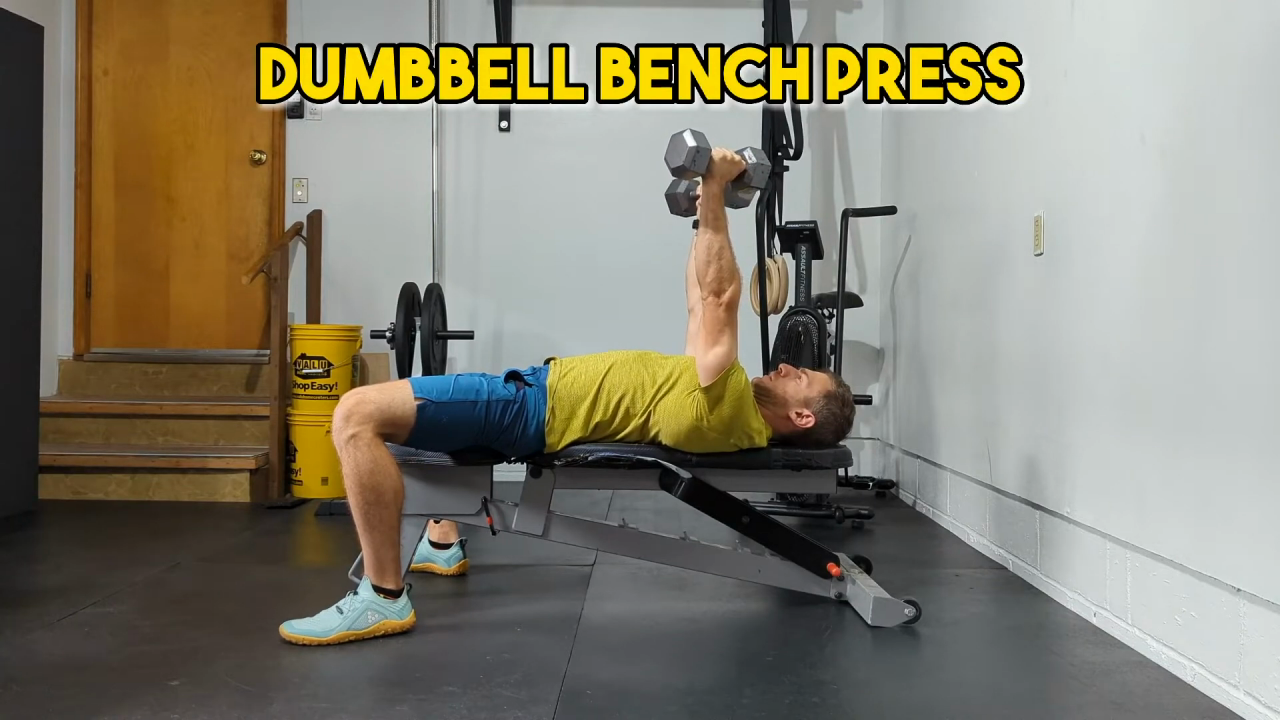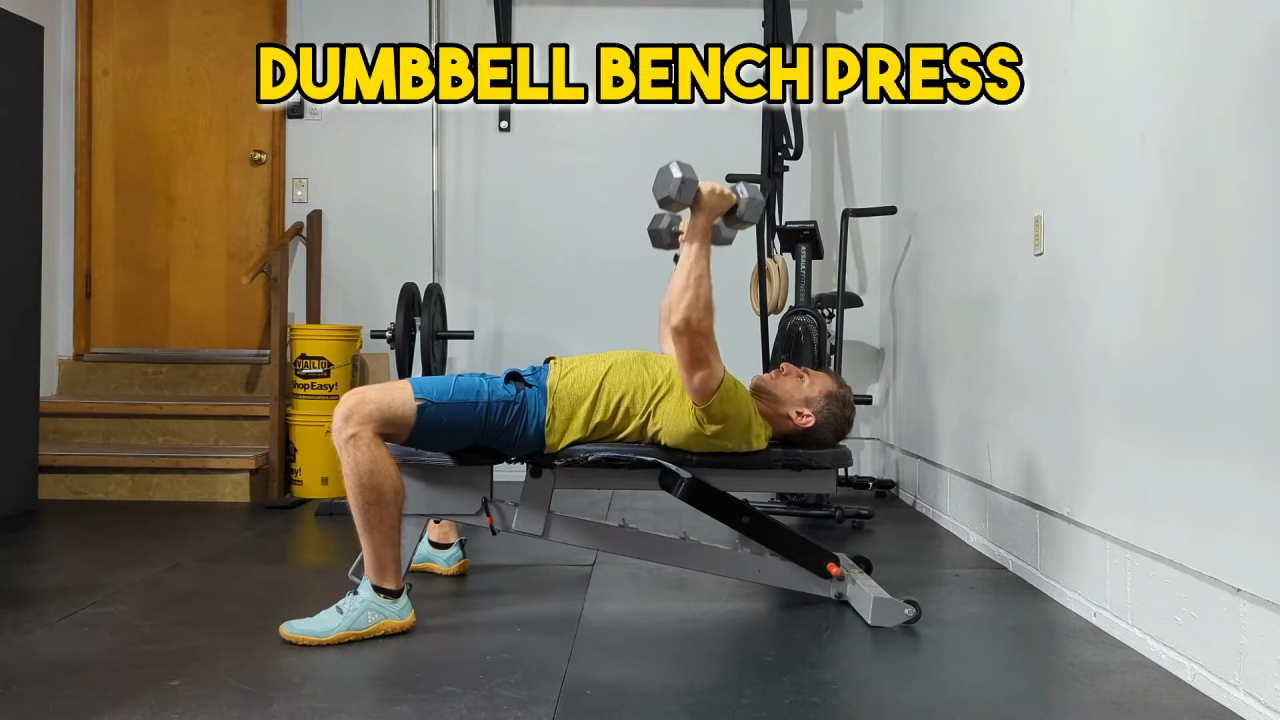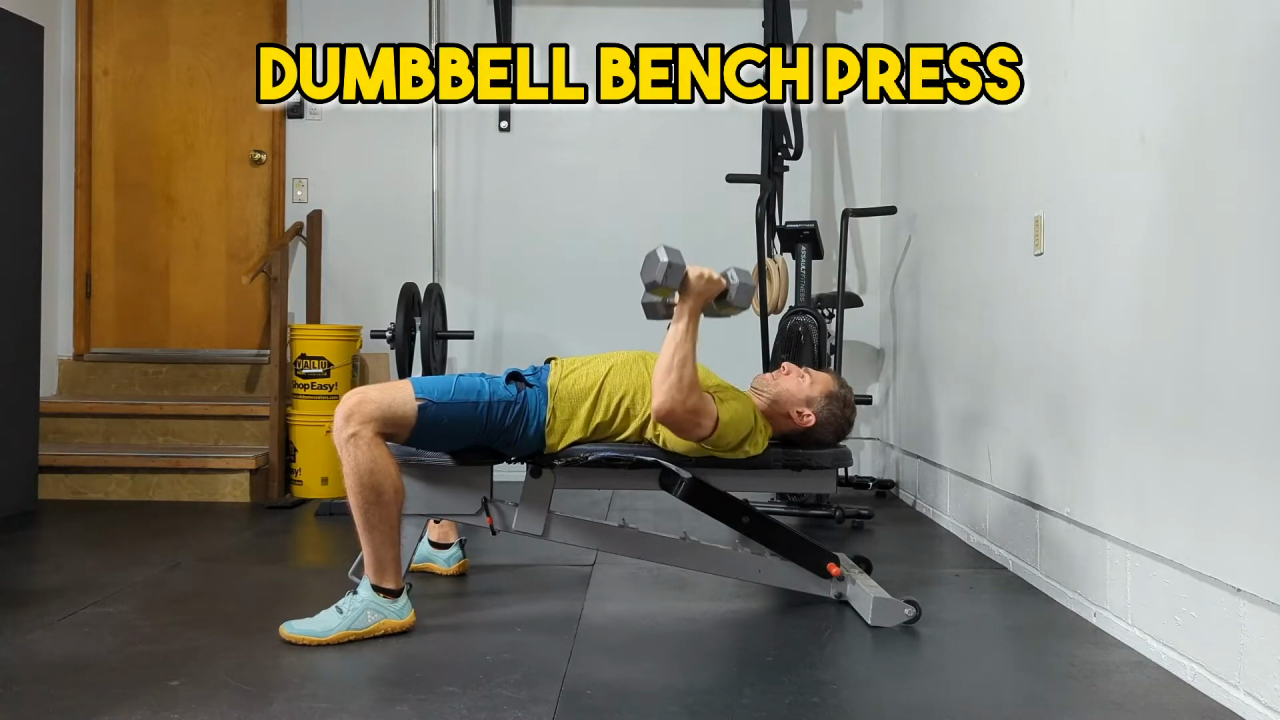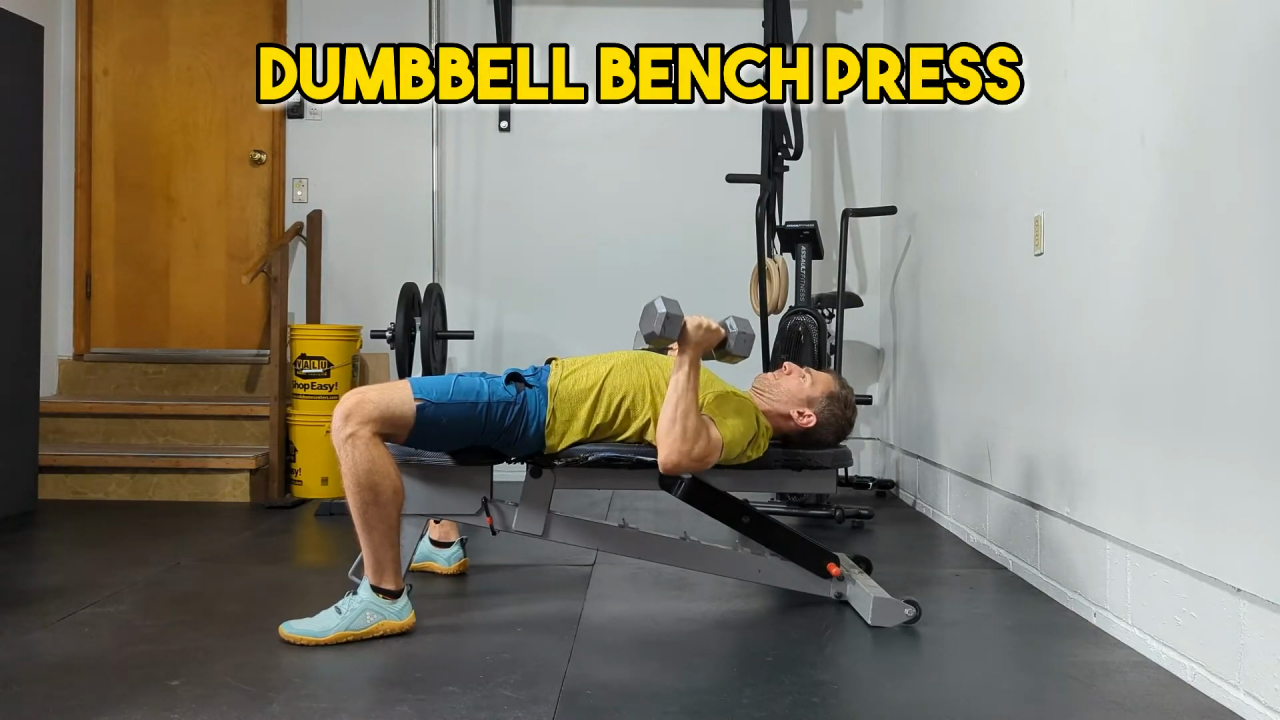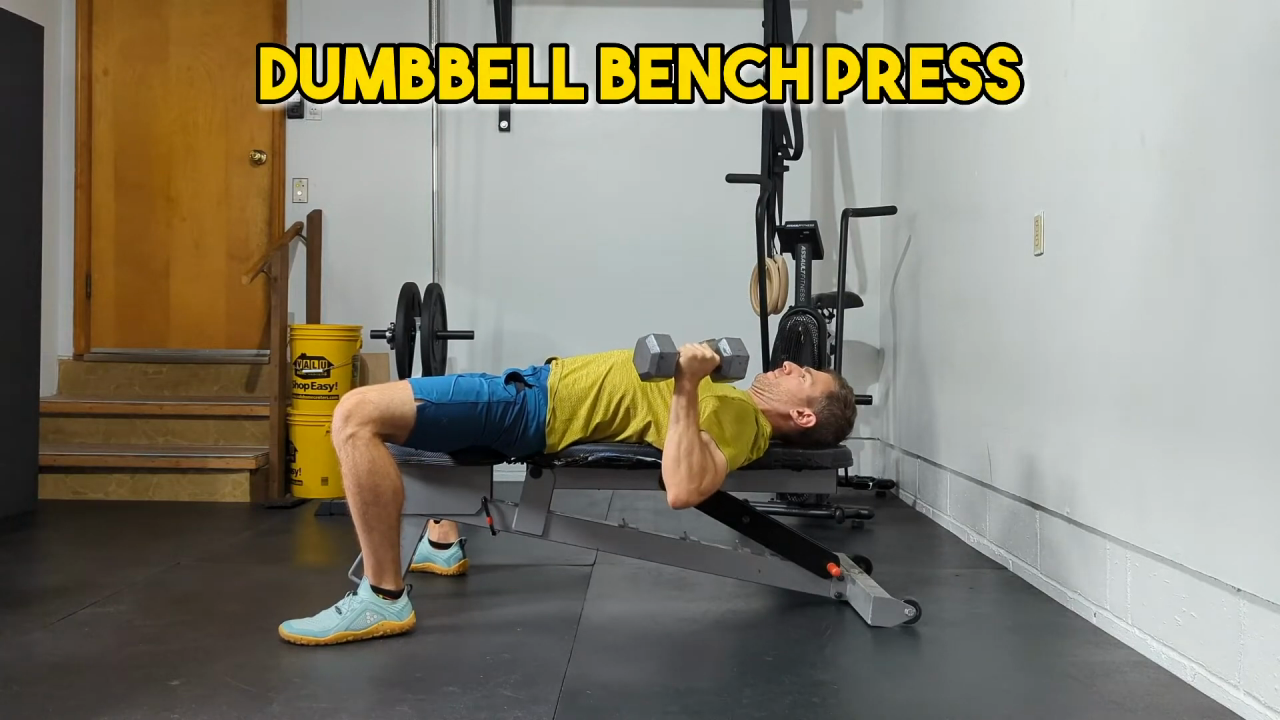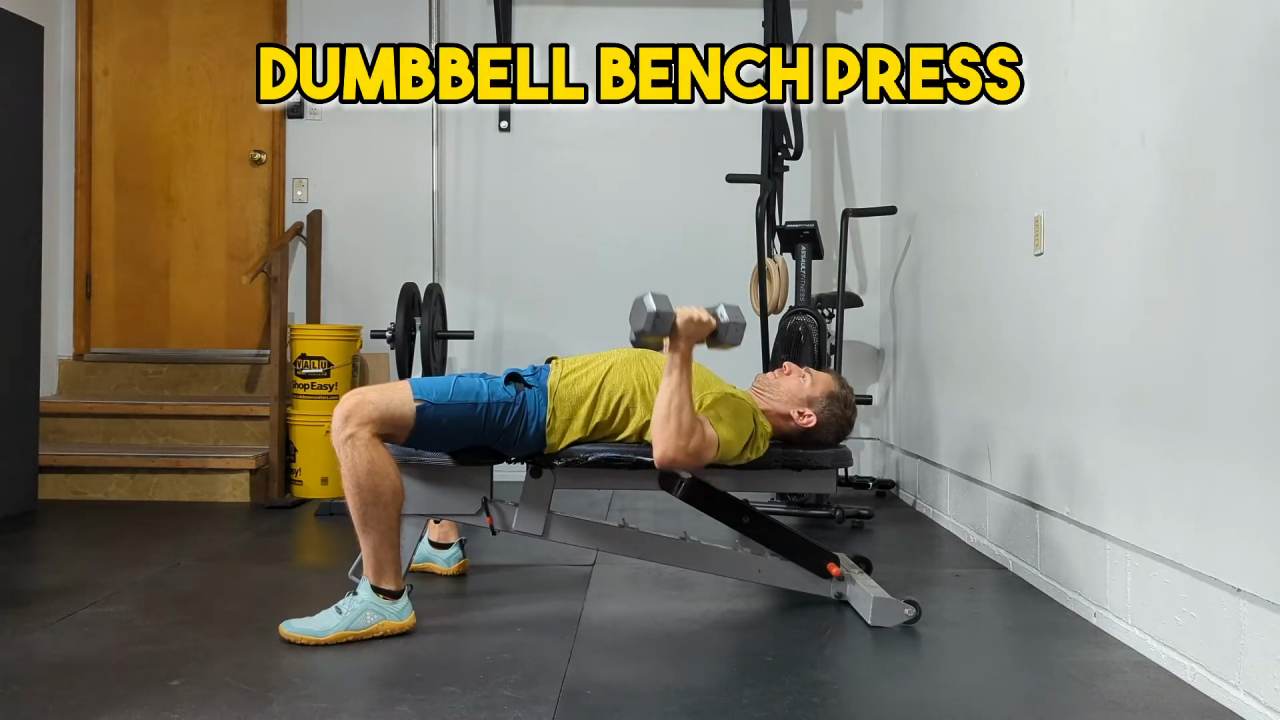
dt=0.4s
person 1, frame 1
left shoulder: (730, 418)
right shoulder: (738, 408)
left elbow: (720, 299)
right elbow: (703, 305)
left wrist: (714, 194)
right wrist: (708, 210)
left hip: (534, 409)
left knee: (358, 415)
right knee: (411, 403)
left ankle: (383, 597)
right ankle: (442, 543)
person 1, frame 2
left shoulder: (731, 421)
right shoulder: (739, 410)
left elbow: (685, 328)
right elbow: (685, 331)
left wrist: (701, 228)
right wrist: (695, 236)
left hip: (535, 409)
right hip: (545, 386)
left knee: (358, 414)
right knee: (418, 404)
left ankle: (383, 598)
right ankle: (441, 544)
person 1, frame 3
left shoulder: (740, 425)
right shoulder: (738, 409)
left elbow: (667, 404)
left wrist: (690, 307)
right wrist: (687, 307)
left hip: (536, 408)
left knee: (358, 414)
right knee: (419, 405)
left ankle: (384, 597)
right ankle: (441, 544)
person 1, frame 4
left shoulder: (743, 424)
right shoulder: (738, 408)
left elbow: (675, 455)
left wrist: (689, 357)
right wrist: (689, 349)
left hip: (537, 407)
left knee: (357, 414)
right knee: (418, 404)
left ankle: (383, 597)
right ankle: (442, 543)
person 1, frame 5
left shoulder: (740, 425)
right shoulder: (738, 407)
left elbow: (683, 490)
left wrist: (685, 387)
right wrist: (691, 378)
left hip: (535, 407)
left knee: (358, 414)
right knee: (418, 402)
left ankle: (383, 598)
right ankle: (441, 543)
person 1, frame 6
left shoulder: (739, 425)
right shoulder: (738, 409)
left elbow: (670, 451)
left wrist: (681, 350)
right wrist: (679, 341)
left hip: (535, 407)
left knee: (357, 415)
right knee: (418, 397)
left ankle: (383, 597)
right ankle: (442, 543)
